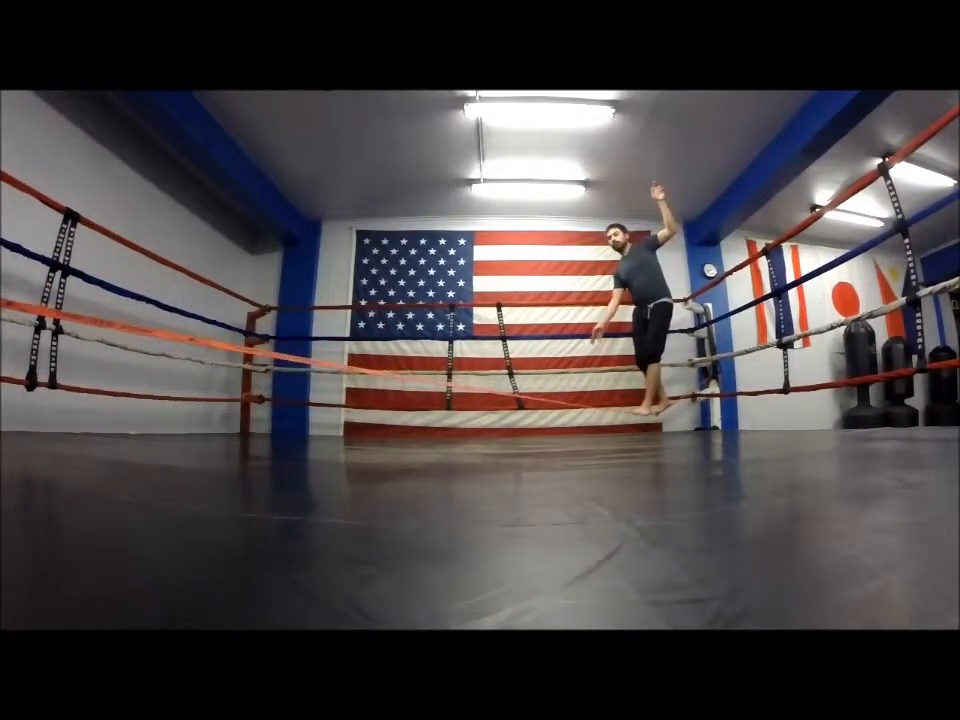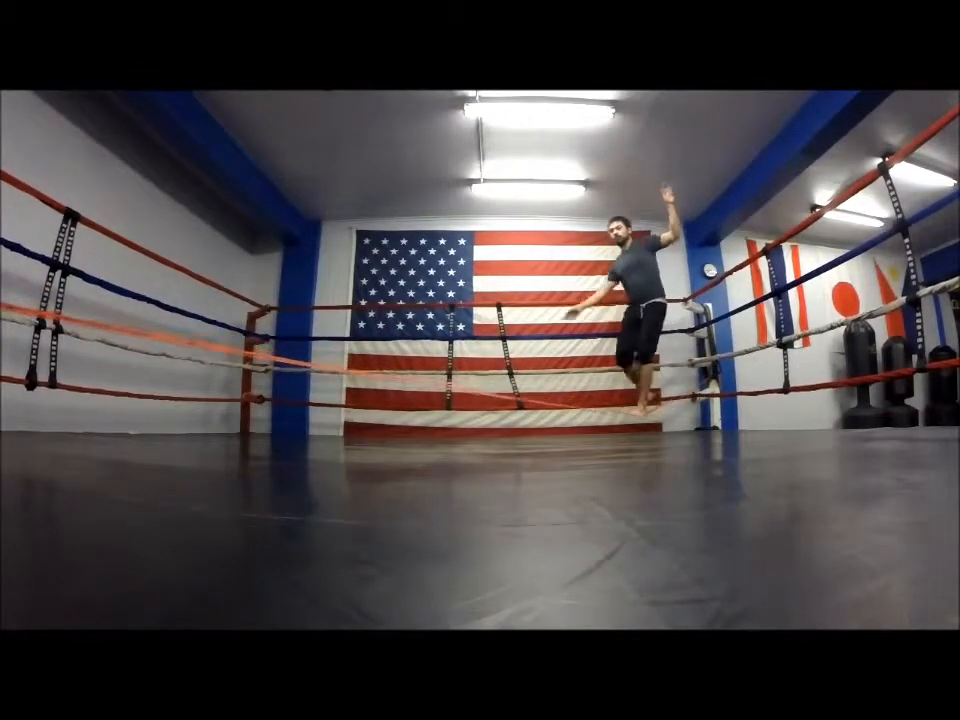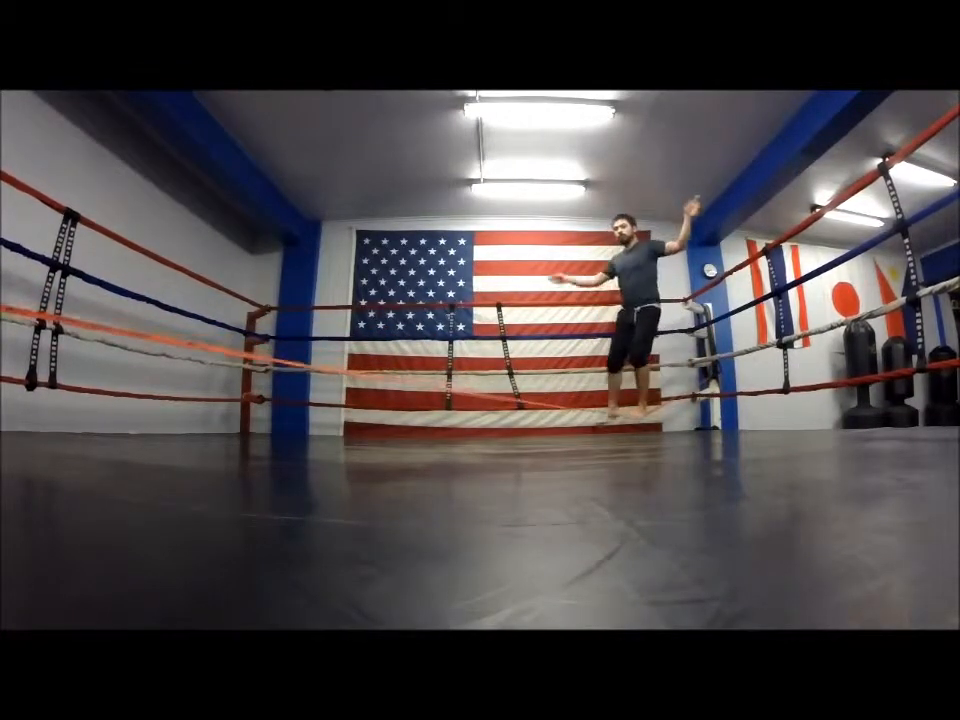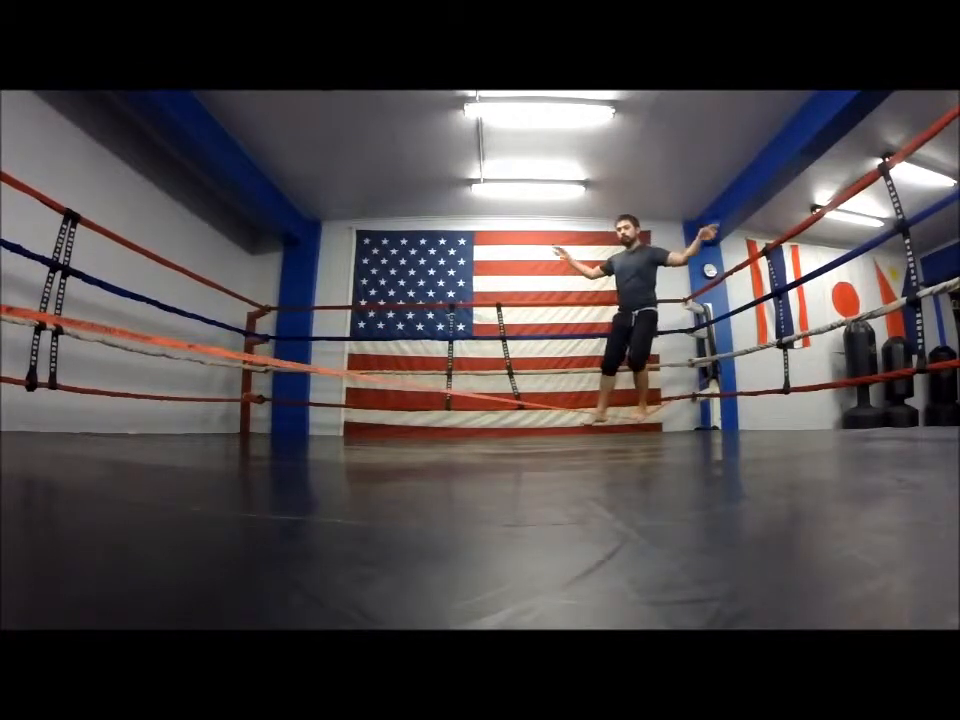
dt=0.2s
person 1, frame 1
left shoulder: (645, 247)
right shoulder: (620, 270)
left elbow: (671, 230)
right elbow: (615, 299)
left wrist: (660, 202)
right wrist: (602, 323)
left hip: (660, 306)
right hip: (641, 311)
left knee: (652, 354)
right knee: (641, 358)
left ankle: (647, 404)
right ankle: (663, 399)
person 1, frame 2
left shoulder: (646, 245)
right shoulder: (618, 265)
left elbow: (674, 234)
right elbow: (603, 291)
left wrist: (670, 205)
right wrist: (581, 306)
left hip: (654, 306)
right hip: (633, 310)
left knee: (644, 353)
right knee: (622, 355)
left ankle: (642, 404)
right ankle: (644, 392)
person 1, frame 3
left shoulder: (649, 248)
right shoulder: (616, 261)
left elbow: (679, 245)
right elbow: (595, 280)
left wrist: (687, 218)
right wrist: (568, 279)
left hip: (648, 310)
right hip: (626, 313)
left knee: (638, 356)
right knee: (614, 360)
left ankle: (642, 405)
right ankle: (612, 406)
person 1, frame 4
left shoulder: (651, 252)
right shoulder: (616, 260)
left elbow: (681, 259)
right elbow: (592, 273)
left wrist: (698, 239)
right wrist: (570, 260)
left hip: (644, 314)
right hip: (622, 316)
left knee: (636, 360)
right knee: (609, 362)
left ankle: (642, 407)
right ankle: (600, 411)
